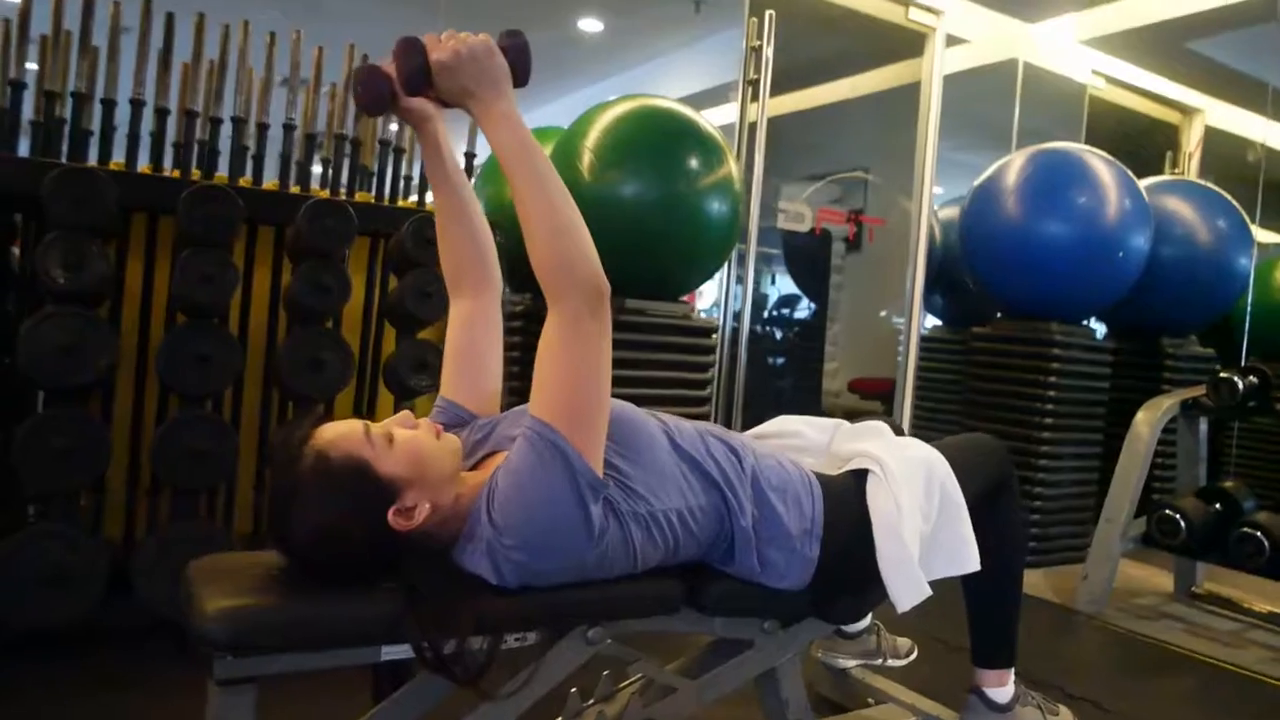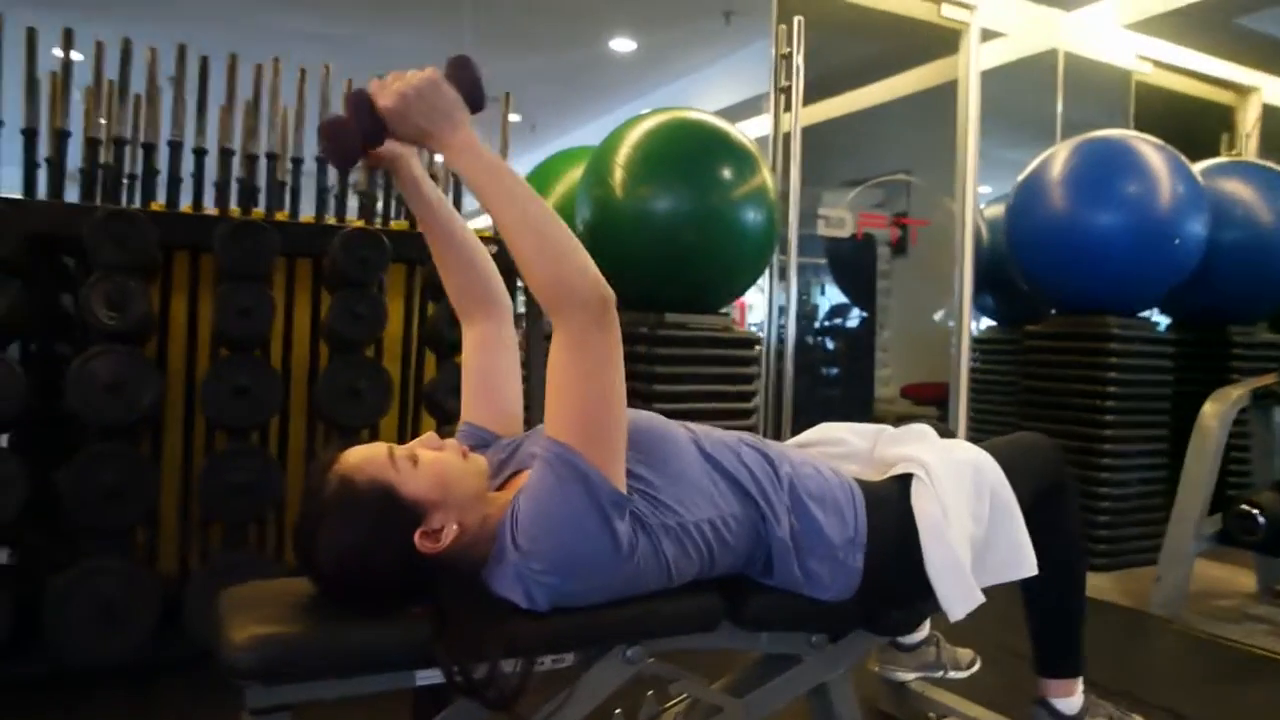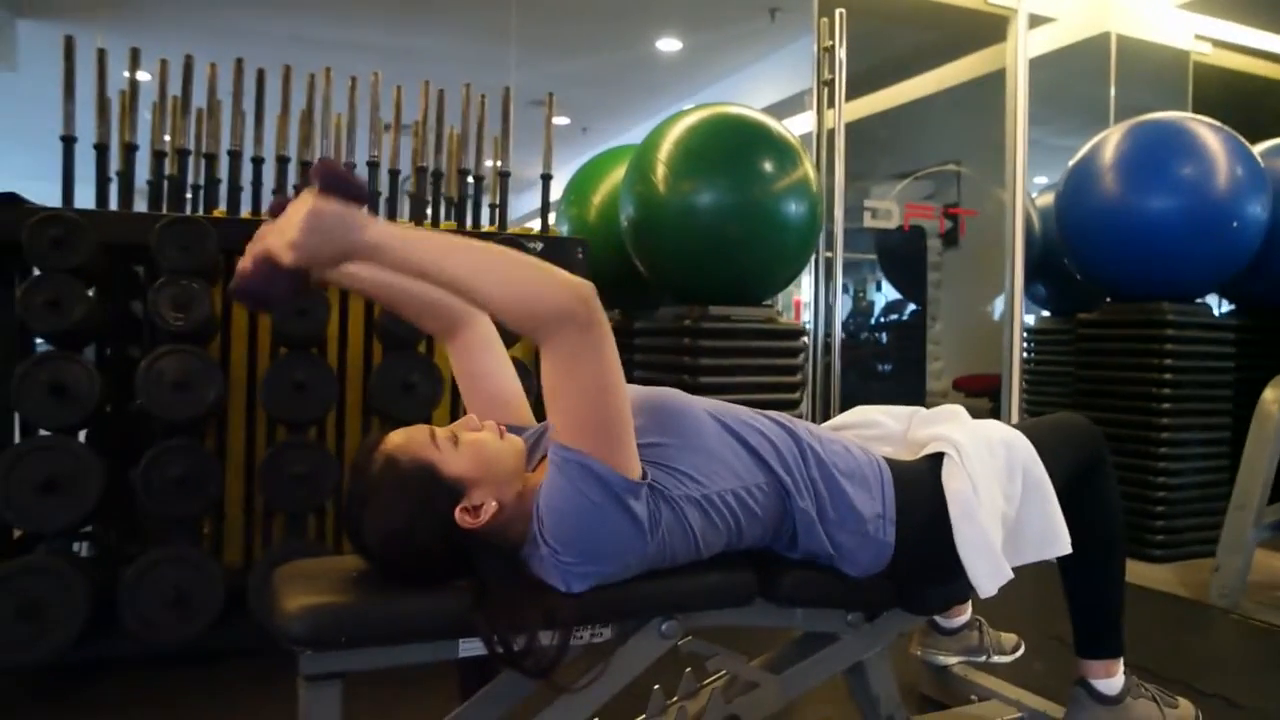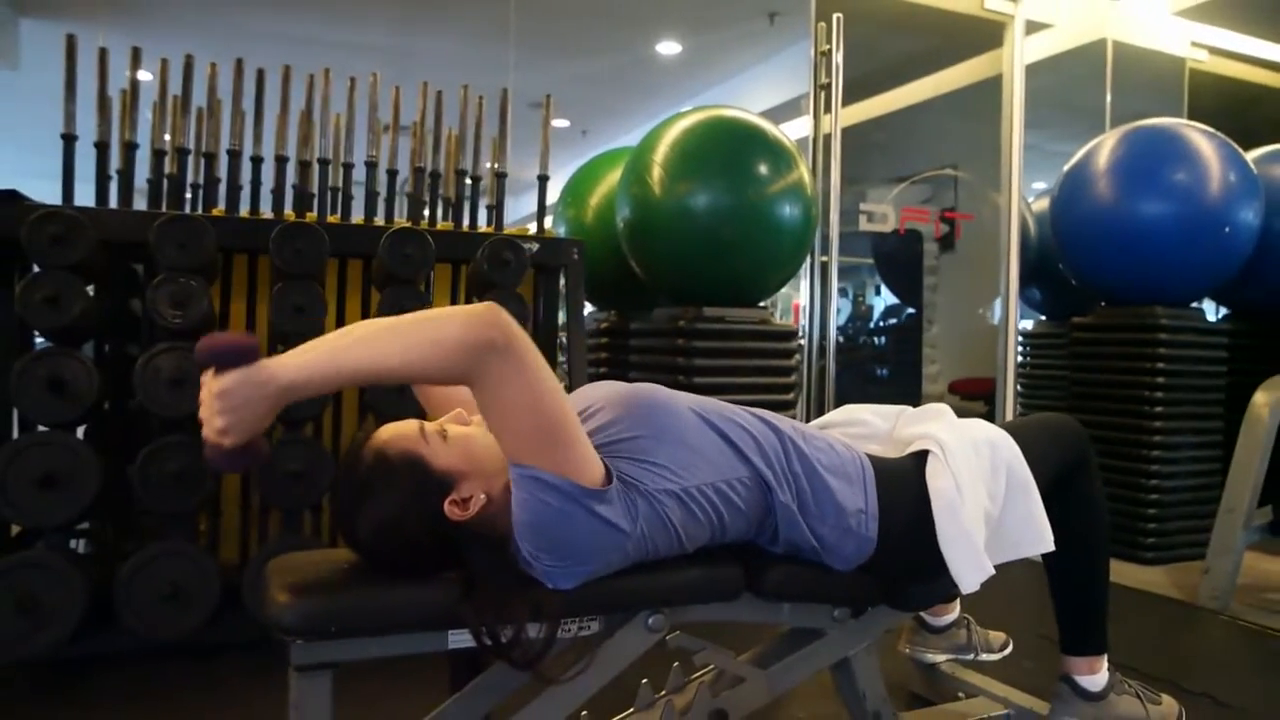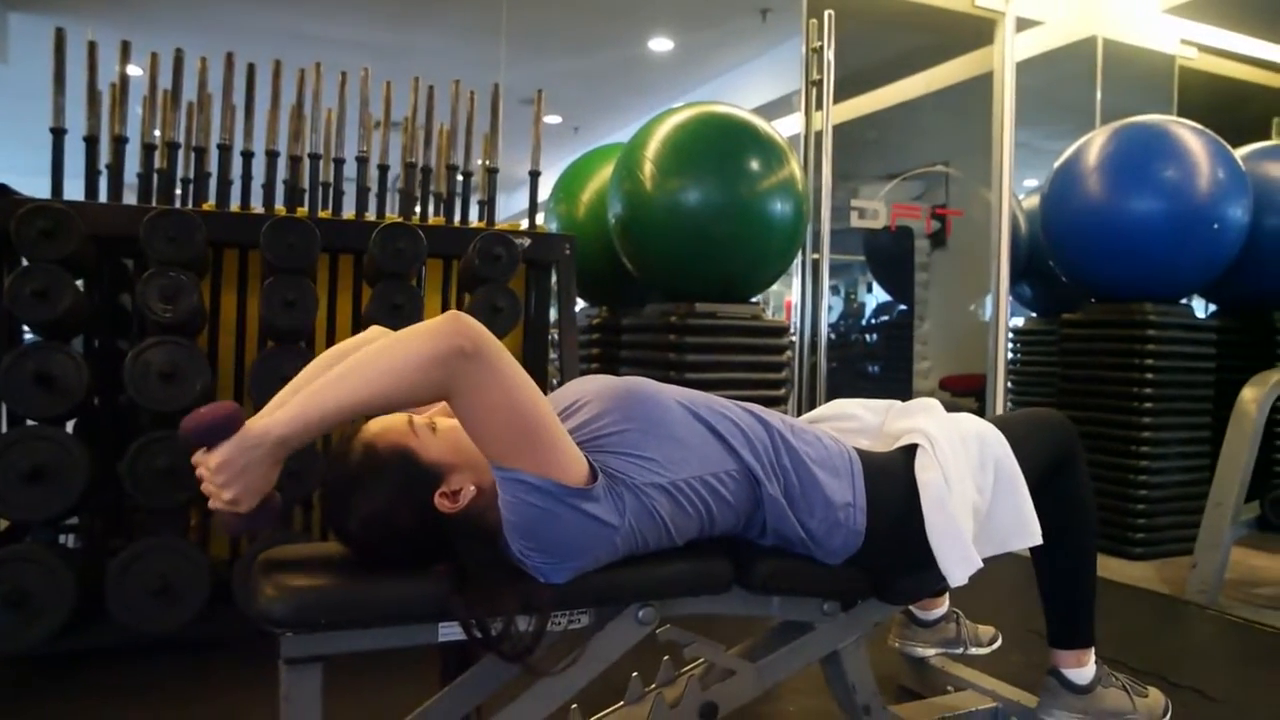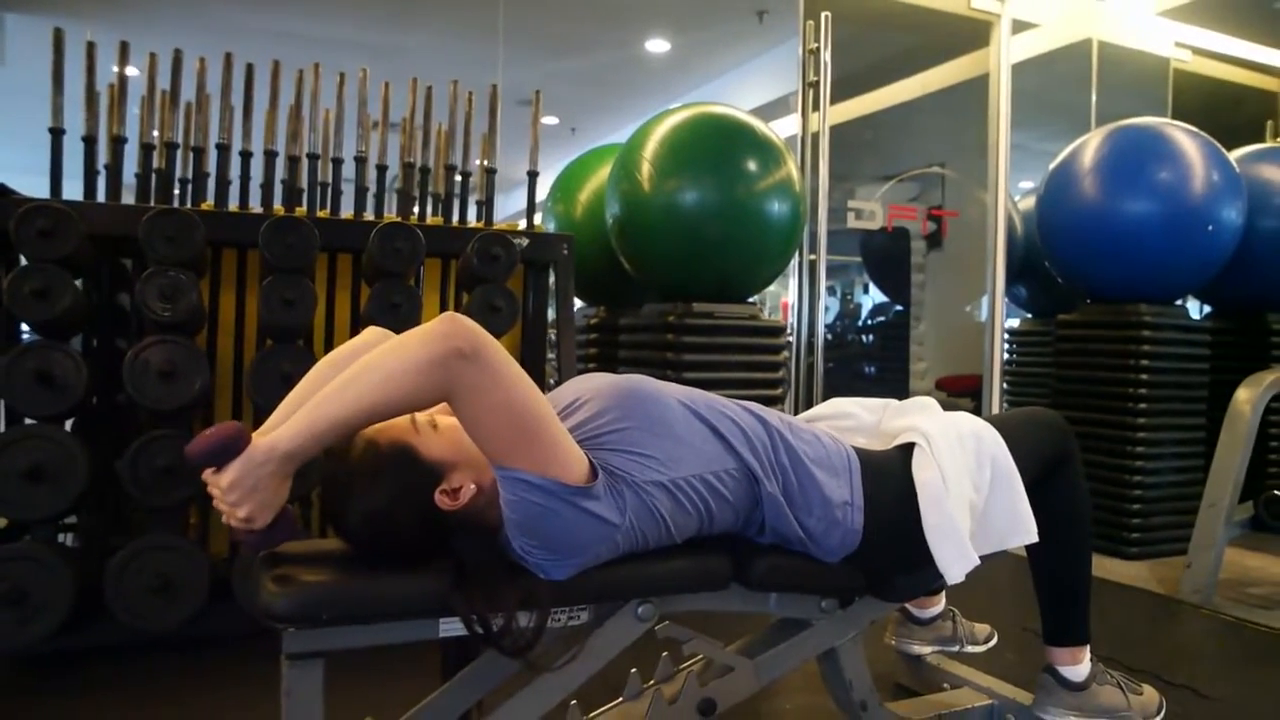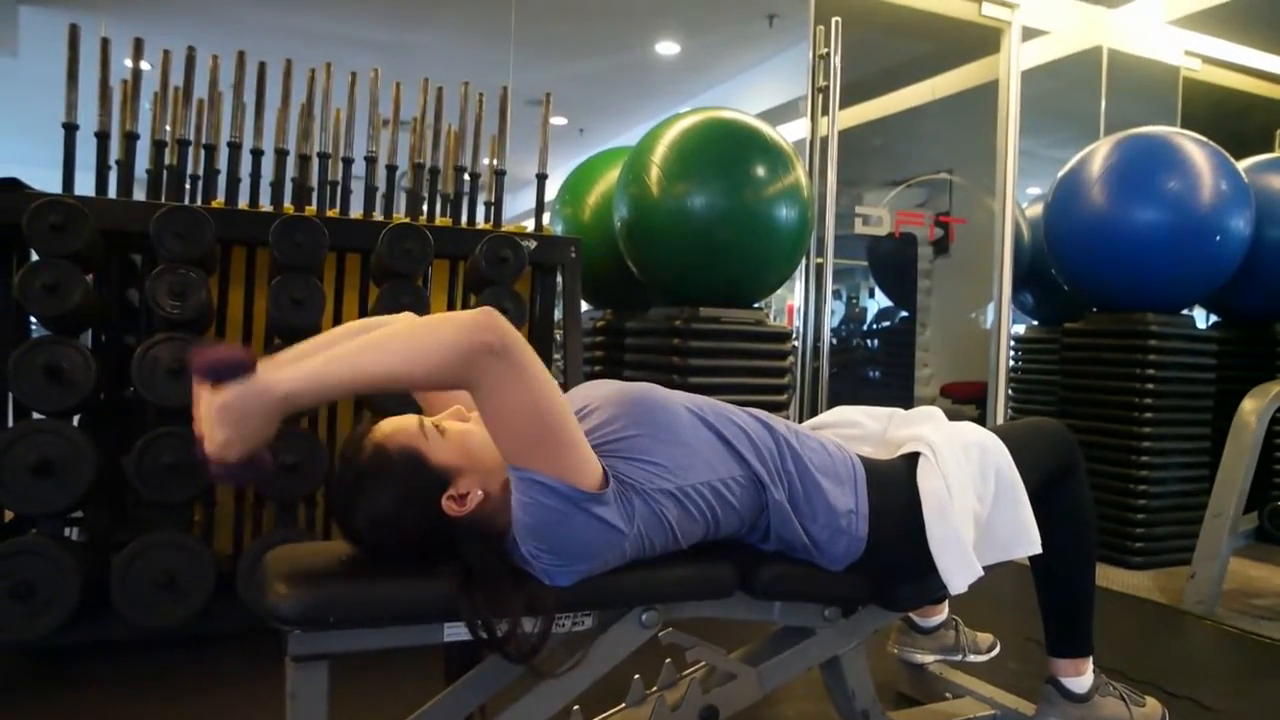
dt=0.5s
person 1, frame 1
left shoulder: (461, 451)
right shoulder: (532, 520)
left elbow: (475, 291)
right elbow: (581, 298)
left wrist: (432, 136)
right wrist: (493, 108)
right hip: (800, 534)
left knee: (855, 438)
right knee: (987, 462)
left ankle: (849, 629)
person 1, frame 2
left shoulder: (488, 471)
right shoulder: (555, 540)
left elbow: (487, 312)
right elbow: (587, 308)
left wrist: (409, 173)
right wrist: (454, 137)
right hip: (840, 542)
left knee: (908, 444)
right knee: (1040, 464)
left ankle: (909, 641)
person 1, frame 3
left shoulder: (513, 470)
right shoulder: (581, 528)
left elbow: (463, 323)
right elbow: (573, 314)
left wrist: (339, 265)
right wrist: (359, 233)
right hip: (872, 520)
left knee: (945, 426)
right knee: (1076, 443)
left ankle: (951, 625)
person 1, frame 4
left shoulder: (491, 474)
right shoulder: (563, 527)
left elbow: (449, 349)
right elbow: (488, 333)
left wrist: (279, 370)
right wrist: (274, 378)
right hip: (860, 514)
left knee: (932, 423)
right knee: (1062, 443)
left ankle: (937, 623)
person 1, frame 5
left shoulder: (489, 479)
right shoulder: (551, 520)
left elbow: (381, 343)
right elbow: (457, 343)
left wrist: (260, 420)
right wrist: (264, 443)
right hip: (852, 508)
right knee: (1052, 439)
left ankle: (927, 617)
person 1, frame 6
left shoulder: (489, 476)
right shoulder: (553, 517)
left elbow: (380, 342)
right elbow: (453, 343)
left wrist: (264, 435)
right wrist: (274, 457)
right hip: (848, 508)
left knee: (920, 416)
right knee: (1046, 436)
left ankle: (924, 616)
person 1, frame 7
left shoulder: (505, 488)
right shoulder: (559, 523)
left elbow: (408, 327)
right elbow: (484, 338)
left wrist: (262, 375)
right wrist: (262, 395)
right hip: (856, 515)
left knee: (924, 426)
right knee: (1050, 446)
left ankle: (925, 624)
